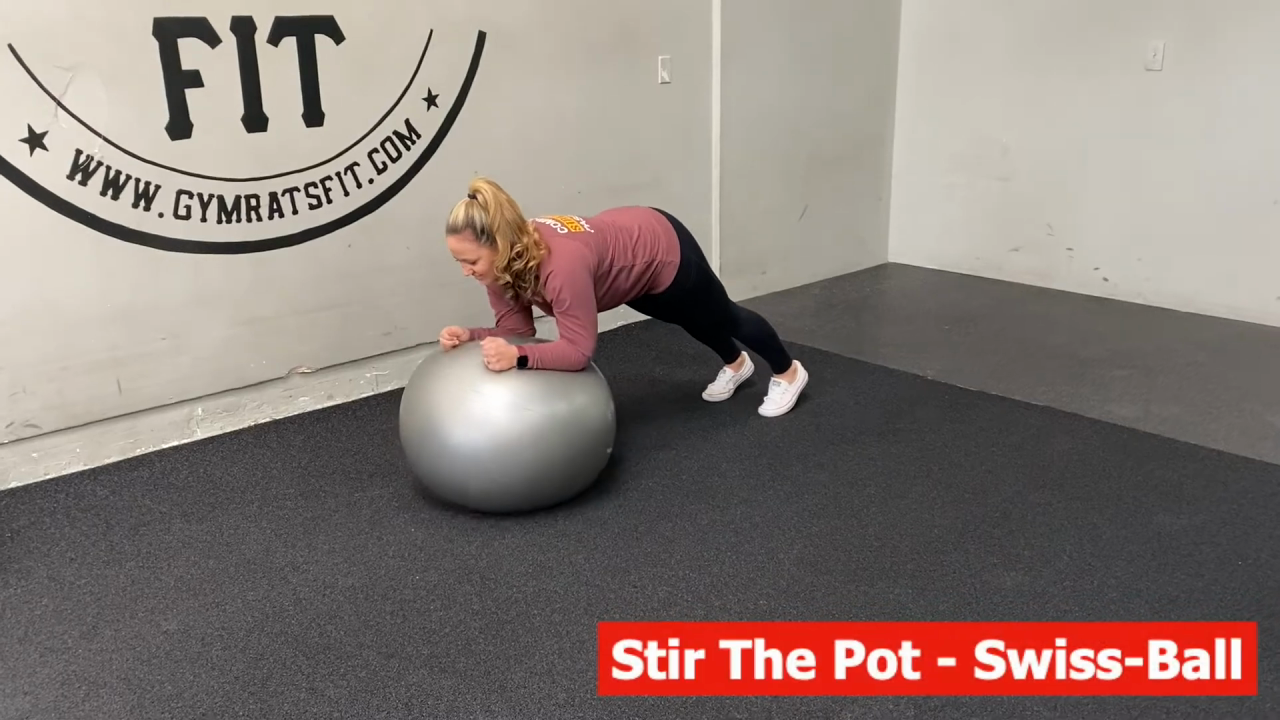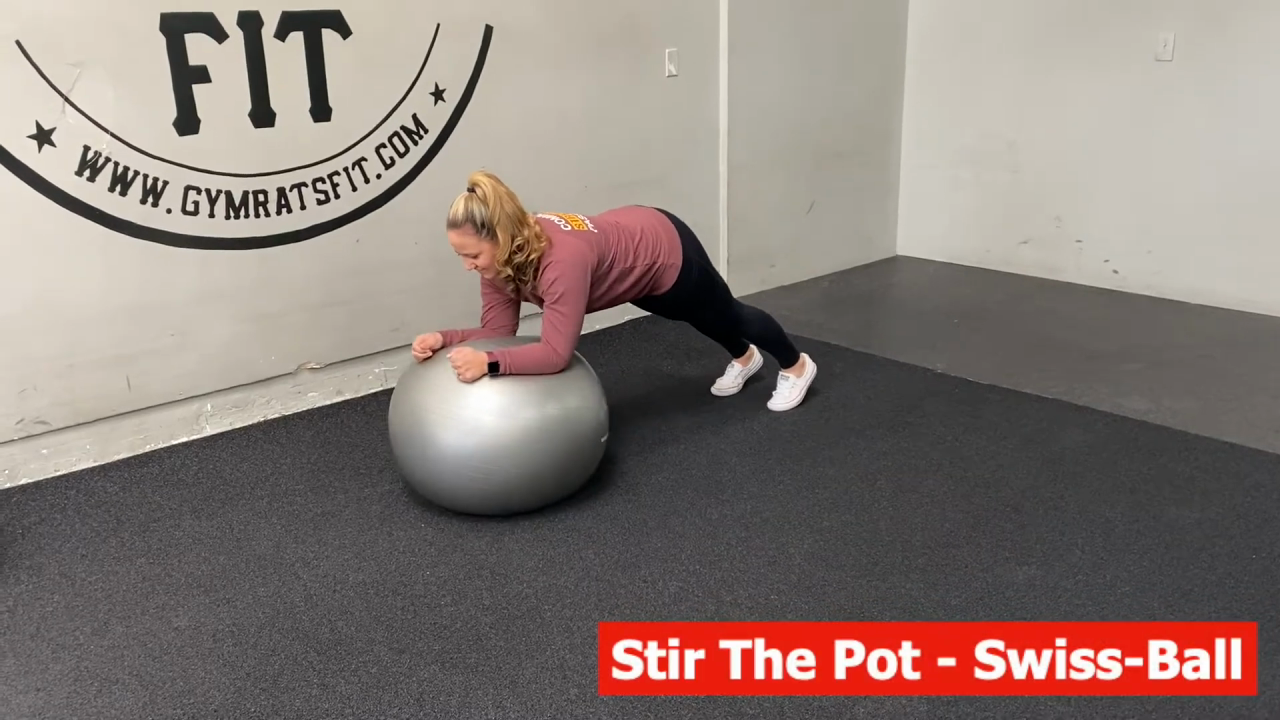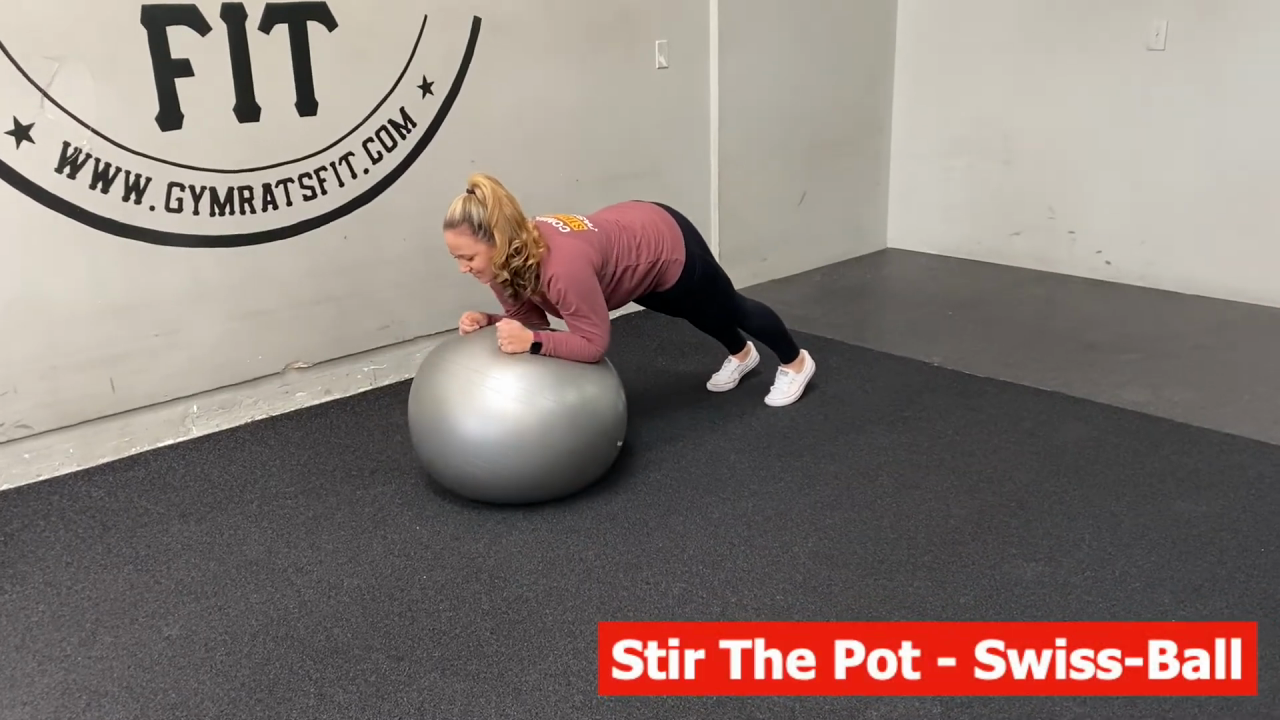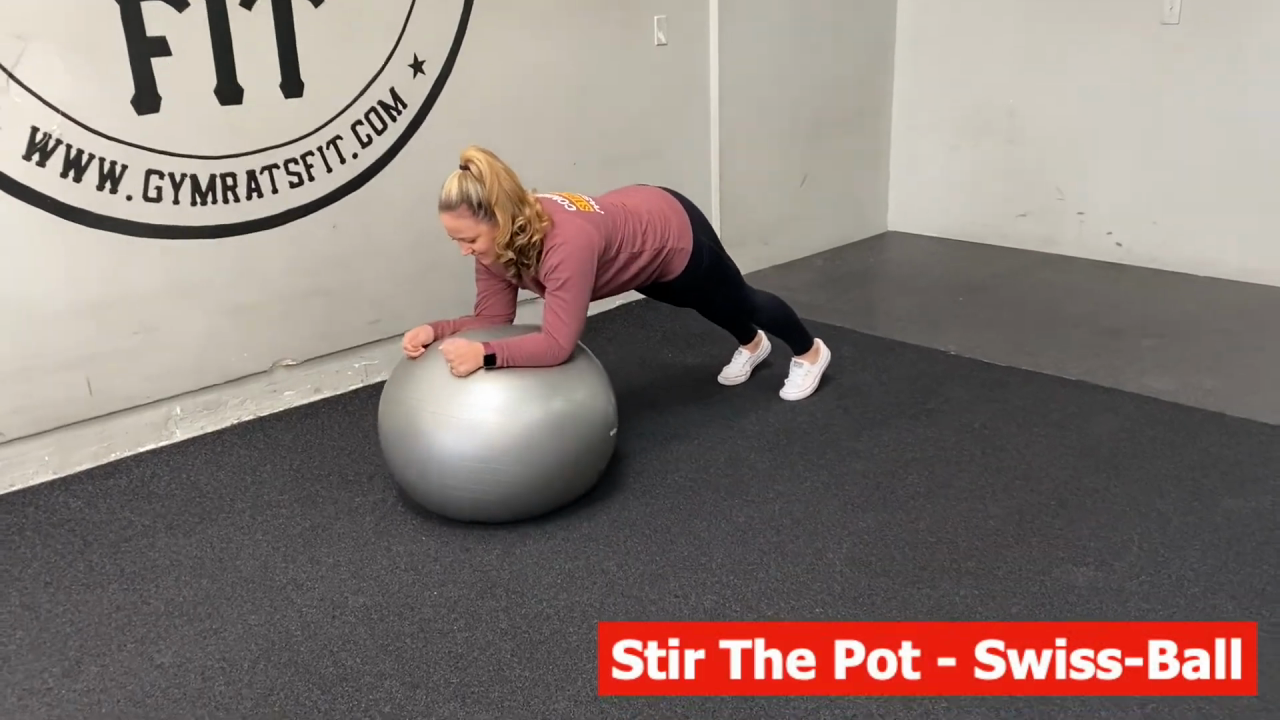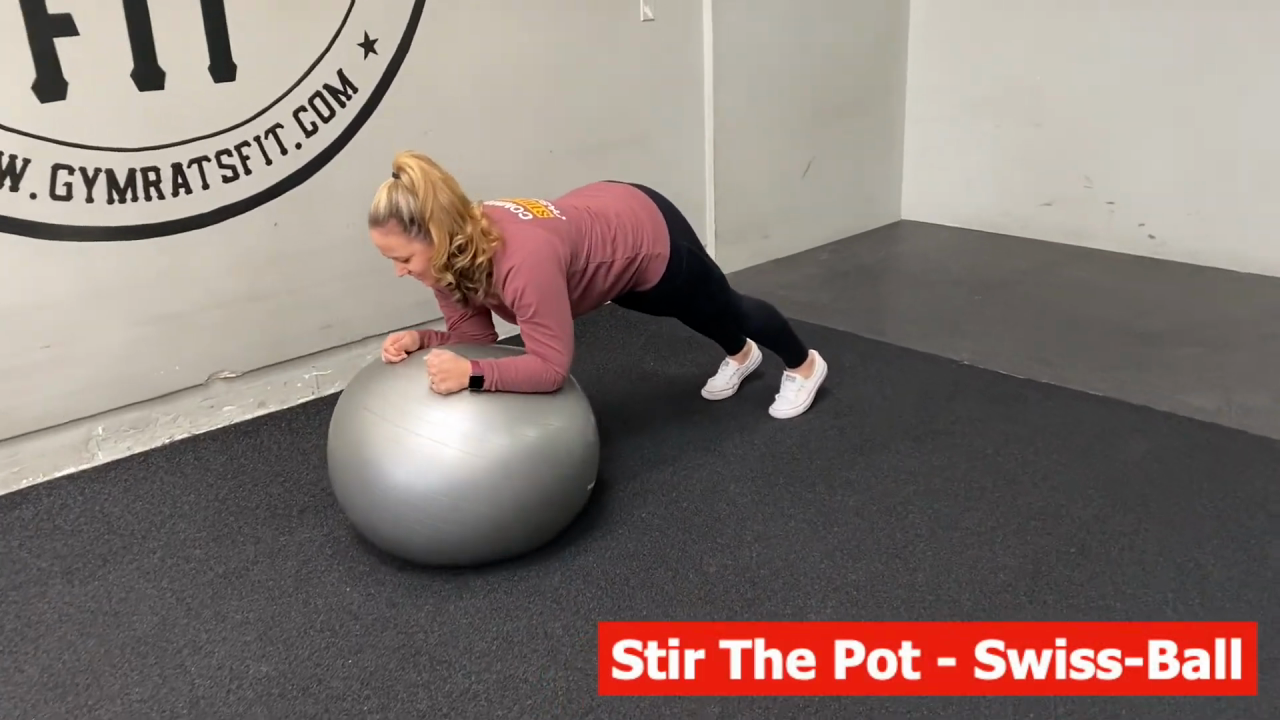
dt=1s
person 1, frame 1
left shoulder: (563, 264)
right shoulder: (500, 260)
left elbow: (579, 350)
right elbow: (515, 331)
left wrist: (517, 355)
right wrist: (469, 335)
left hip: (664, 253)
right hip: (625, 234)
left knee: (719, 316)
right knee: (688, 320)
left ankle: (788, 372)
right ankle: (735, 364)
person 1, frame 2
left shoulder: (563, 260)
right shoulder: (500, 255)
left elbow: (556, 352)
right elbow: (496, 330)
left wrist: (487, 363)
right wrist: (444, 339)
left hip: (666, 254)
right hip: (629, 233)
left knee: (724, 314)
right knee: (700, 318)
left ankle: (795, 366)
right ankle: (744, 357)
person 1, frame 3
left shoulder: (563, 264)
right shoulder: (503, 258)
left elbow: (594, 343)
right elbow: (529, 320)
left wrist: (531, 341)
right wrist: (487, 321)
left hip: (668, 248)
right hip: (629, 228)
left knee: (726, 307)
right knee: (696, 313)
left ankle: (795, 362)
right ankle: (741, 353)
person 1, frame 4
left shoulder: (567, 242)
right shoulder: (497, 235)
left elbow: (558, 344)
right elbow: (491, 318)
left wrist: (483, 354)
right wrist: (436, 330)
left hip: (674, 235)
right hip: (634, 216)
left knee: (736, 300)
right knee: (711, 305)
left ankle: (809, 352)
right ankle: (752, 344)
person 1, frame 5
left shoulder: (524, 259)
right shoulder: (446, 253)
left elbow: (551, 367)
right elbow: (473, 336)
left wrist: (470, 373)
right wrist: (421, 339)
left hip: (650, 240)
left knee: (720, 305)
right knee: (692, 312)
left ankle: (804, 365)
right ankle: (741, 354)
